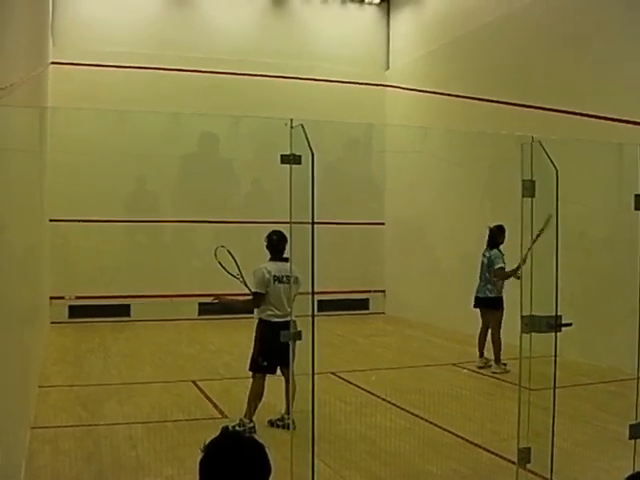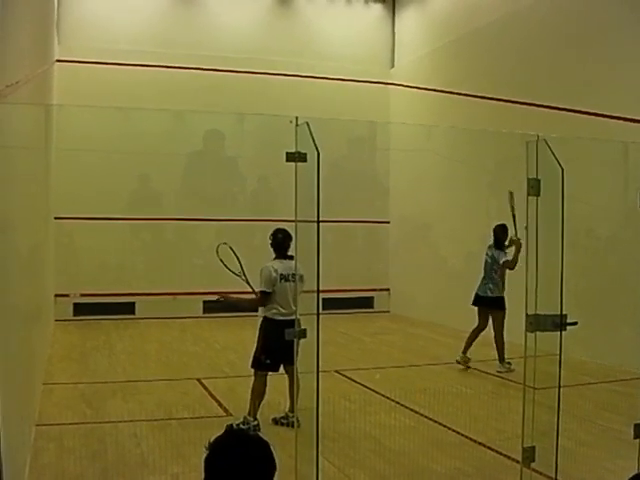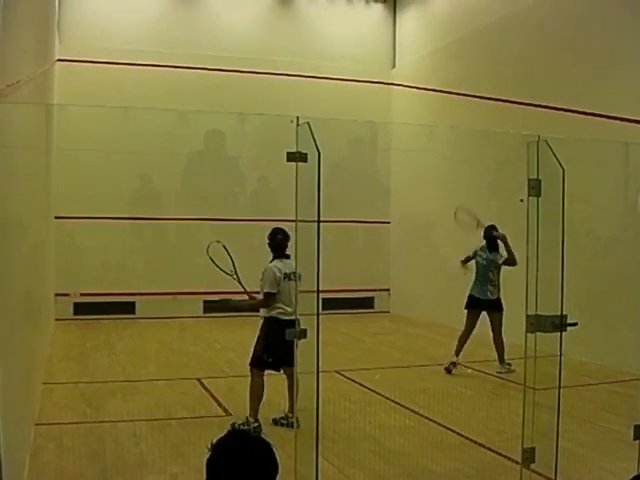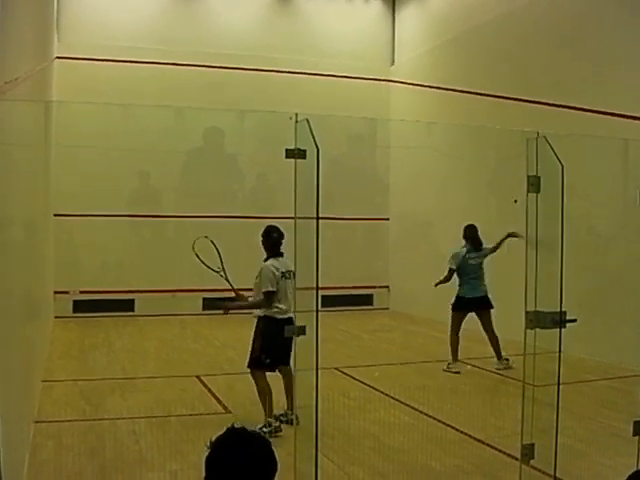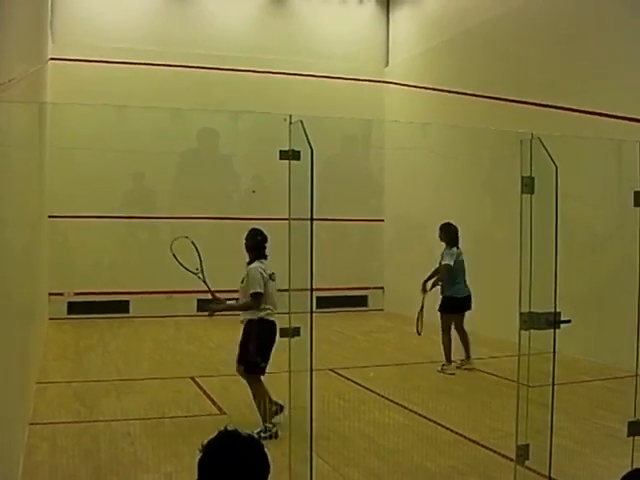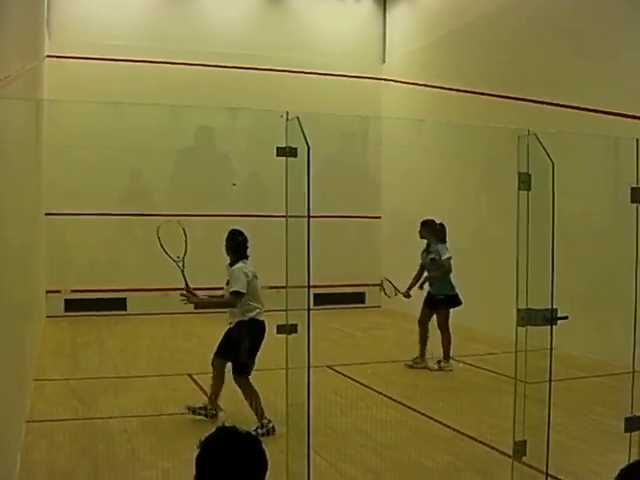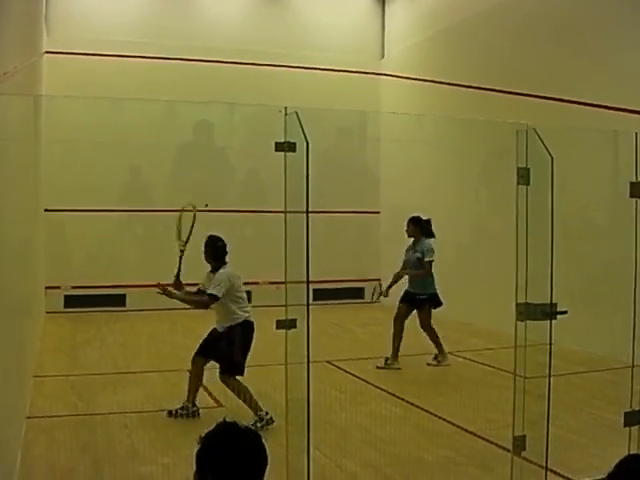
dt=0.2s
person 1, frame 1
left shoulder: (263, 271)
right shoulder: (293, 271)
left elbow: (257, 302)
right elbow: (290, 299)
left wrist: (228, 301)
left hip: (269, 326)
right hip: (288, 325)
left knee: (259, 375)
right knee: (288, 372)
left ankle: (247, 421)
right ankle: (288, 417)
person 1, frame 2
left shoulder: (269, 269)
right shoulder: (298, 268)
left elbow: (263, 301)
left wrist: (234, 300)
left hip: (274, 324)
right hip: (292, 323)
left knee: (260, 372)
right knee: (292, 370)
left ankle: (251, 419)
right ankle: (292, 415)
person 1, frame 3
left shoulder: (272, 269)
right shoulder: (294, 267)
left elbow: (267, 303)
left wrist: (239, 304)
right wrist: (257, 300)
left hip: (275, 323)
right hip: (291, 322)
left knee: (257, 370)
right knee: (290, 370)
left ankle: (253, 420)
right ankle: (291, 416)
person 1, frame 4
left shoulder: (268, 267)
right shoulder: (287, 265)
left elbow: (268, 302)
left wrist: (238, 306)
right wrist: (248, 299)
left hip: (270, 322)
right hip: (286, 321)
left knee: (257, 371)
right knee: (285, 368)
left ankle: (270, 422)
right ankle: (290, 413)
person 1, frame 5
left shoulder: (254, 270)
right shoulder: (263, 267)
left elbow: (255, 303)
left wrist: (223, 308)
right wrist: (226, 304)
left hip: (259, 326)
right hip: (264, 325)
left knee: (252, 375)
right knee: (244, 369)
left ankle: (268, 427)
right ankle: (272, 405)
person 1, frame 6
left shoulder: (239, 270)
right shoulder: (237, 268)
left elbow: (233, 302)
right elbow: (232, 299)
left wrist: (200, 303)
right wrist: (200, 299)
left hip: (250, 326)
right hip: (240, 324)
left knee: (240, 375)
right knee: (218, 362)
left ankle: (265, 424)
right ankle: (211, 407)
person 1, frame 7
left shoulder: (224, 275)
right shoulder: (212, 275)
left elbow: (206, 302)
right elbow: (198, 295)
left wrist: (175, 295)
right wrist: (181, 291)
left hip: (239, 327)
right hip: (224, 327)
left knee: (227, 376)
right knee: (197, 361)
left ankle: (262, 415)
right ankle: (190, 406)
person 2, frame 1
left shoulder: (487, 251)
right shoulder: (496, 254)
right elbow: (501, 276)
left wrist: (512, 273)
right wrist: (517, 268)
left hip: (481, 294)
right hip: (492, 296)
left knee: (485, 327)
right knee: (495, 330)
left ankle: (481, 359)
right ankle: (497, 364)
person 2, frame 2
left shoulder: (492, 248)
right shoulder: (499, 253)
right elbow: (511, 265)
left wrist: (508, 245)
right wrist: (517, 248)
left hip: (482, 293)
right hip: (494, 296)
left knee: (480, 326)
right knee: (498, 330)
left ankle: (463, 355)
right ankle: (502, 363)
person 2, frame 3
left shoulder: (480, 250)
right shoulder: (494, 255)
left elbow: (466, 259)
right elbow: (513, 262)
left wrist: (464, 262)
right wrist: (506, 243)
left hip: (476, 295)
right hip: (491, 298)
left knee: (467, 329)
right knee: (497, 332)
left ankle: (454, 358)
right ankle: (502, 364)
person 2, frame 4
left shoulder: (458, 255)
right shoulder: (482, 251)
left elbow: (448, 278)
right elbow: (494, 247)
left wrist: (440, 282)
right wrist: (507, 236)
left hip: (464, 297)
right hip: (481, 296)
left knee: (454, 330)
right knee: (489, 330)
left ankle: (454, 363)
right ankle: (501, 360)
person 2, frame 5
left shoulder: (449, 252)
right shoulder: (454, 250)
left elbow: (444, 274)
right elbow: (440, 268)
left wrist: (434, 282)
right wrist: (426, 280)
left hip: (453, 296)
right hip: (462, 295)
left knee: (446, 330)
right knee: (459, 328)
left ankle: (448, 365)
right ankle: (467, 360)
person 2, frame 6
left shoulder: (440, 247)
right shoulder: (426, 250)
left elbow: (447, 269)
right elbow: (420, 272)
left wrist: (428, 277)
right wrist: (409, 288)
left hip: (444, 293)
right hip: (433, 292)
left knee: (443, 326)
right knee: (422, 323)
left ankle: (446, 361)
right ankle: (421, 359)
person 2, frame 7
left shoulder: (427, 246)
right shoulder: (410, 248)
left elbow: (427, 272)
right elbow: (402, 270)
left wrist: (406, 273)
right wrist: (389, 287)
left hip: (426, 293)
right hip: (412, 291)
left knee: (425, 325)
right knee: (397, 321)
left ankle: (442, 355)
right ankle: (394, 359)
